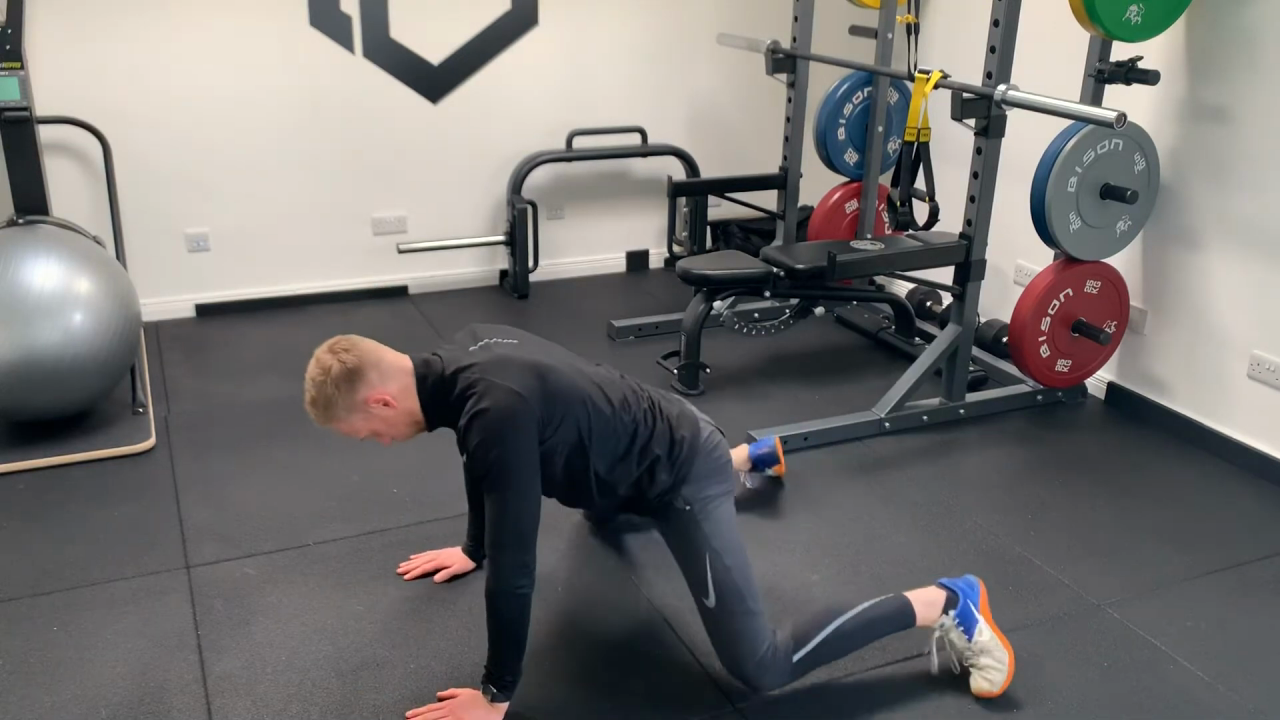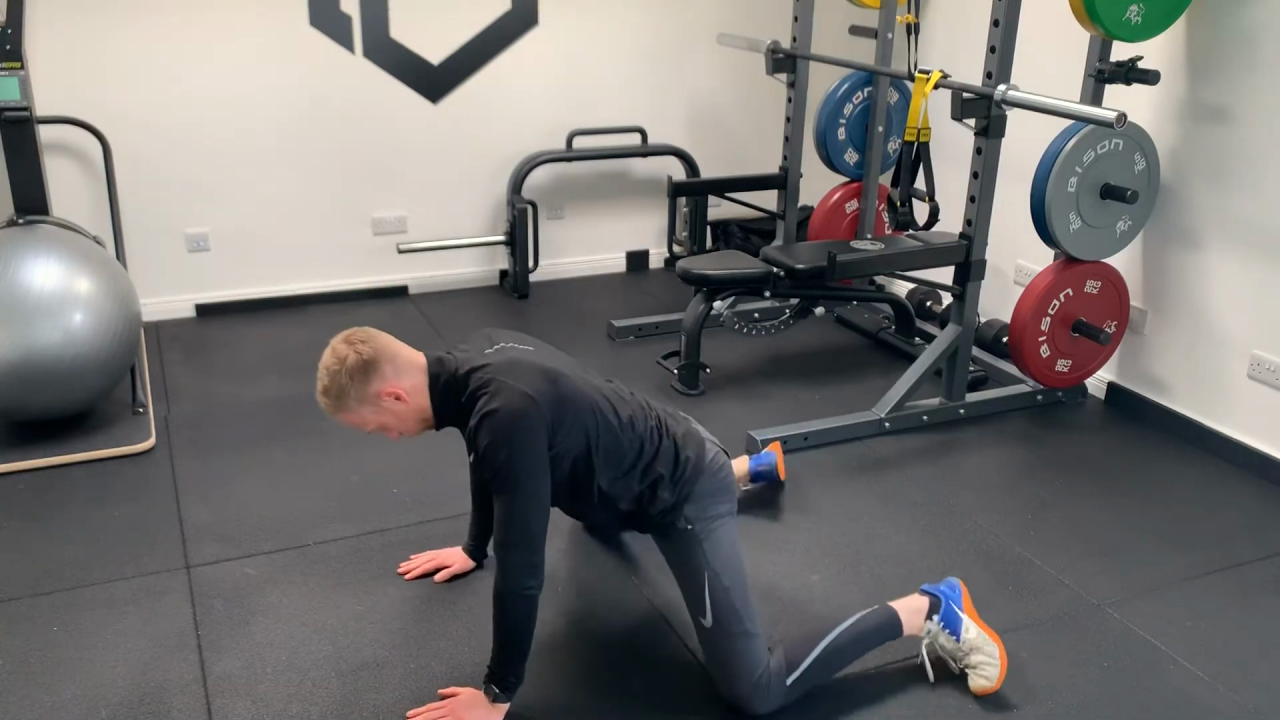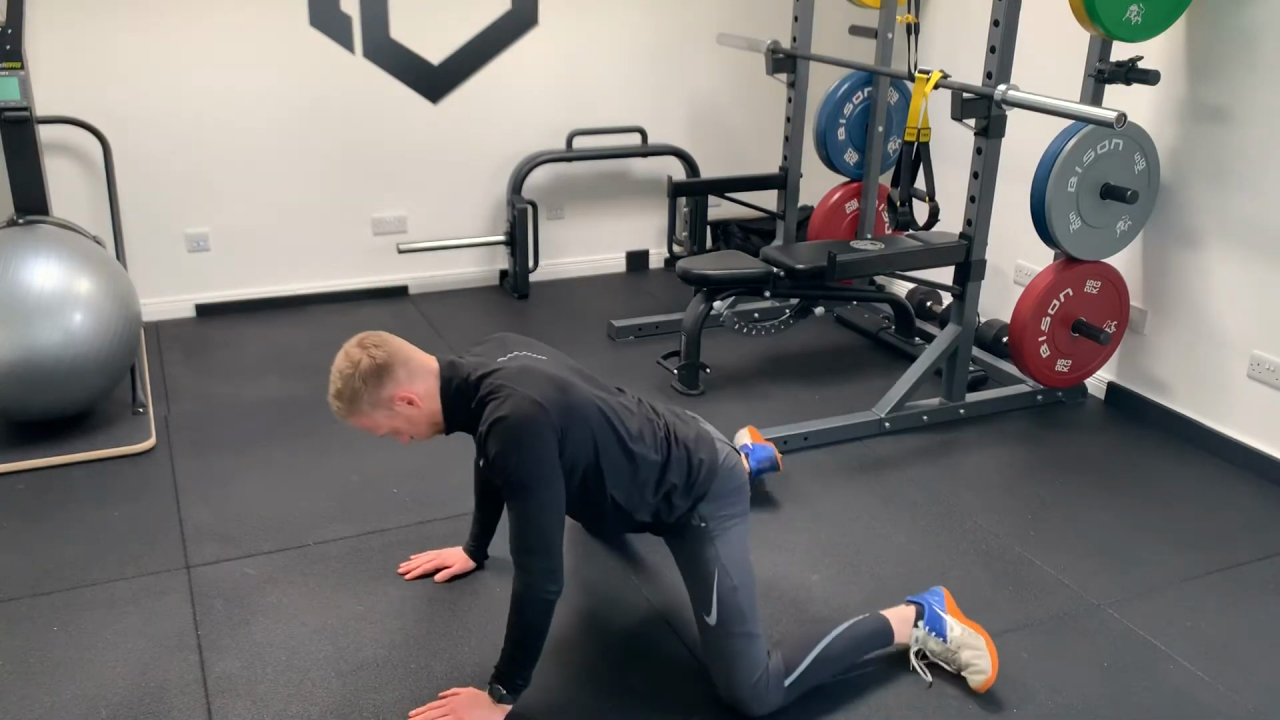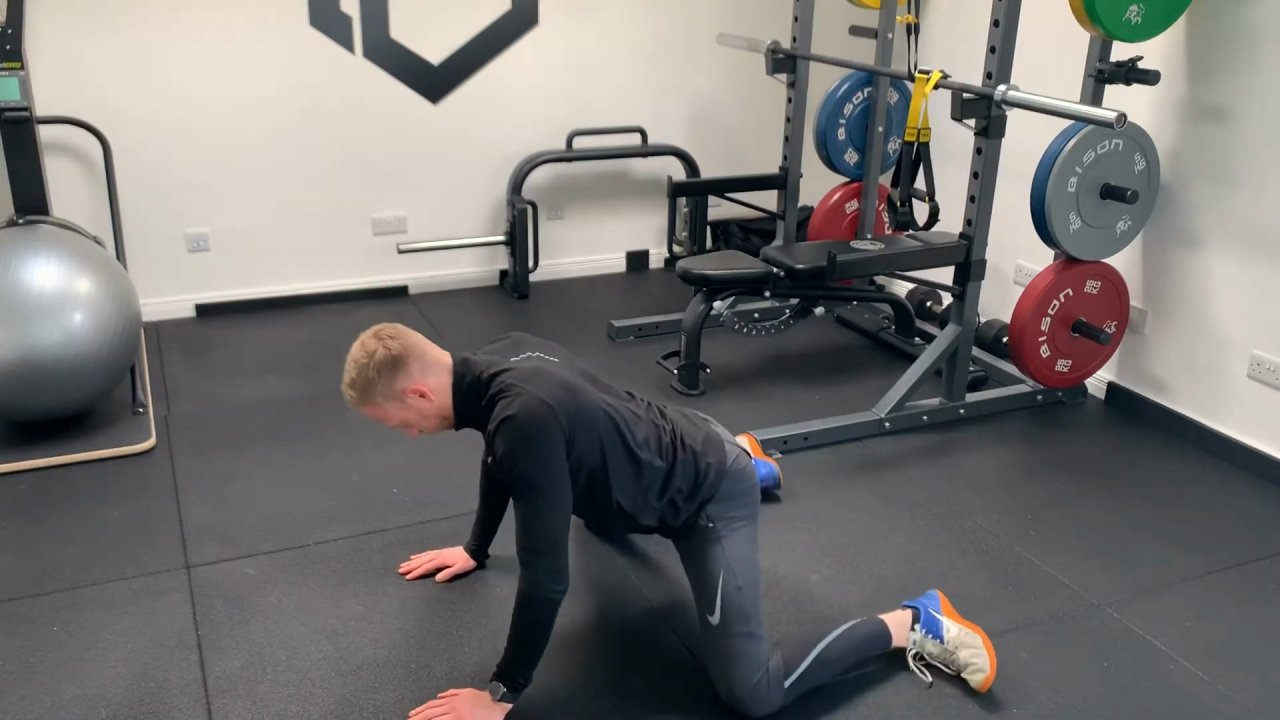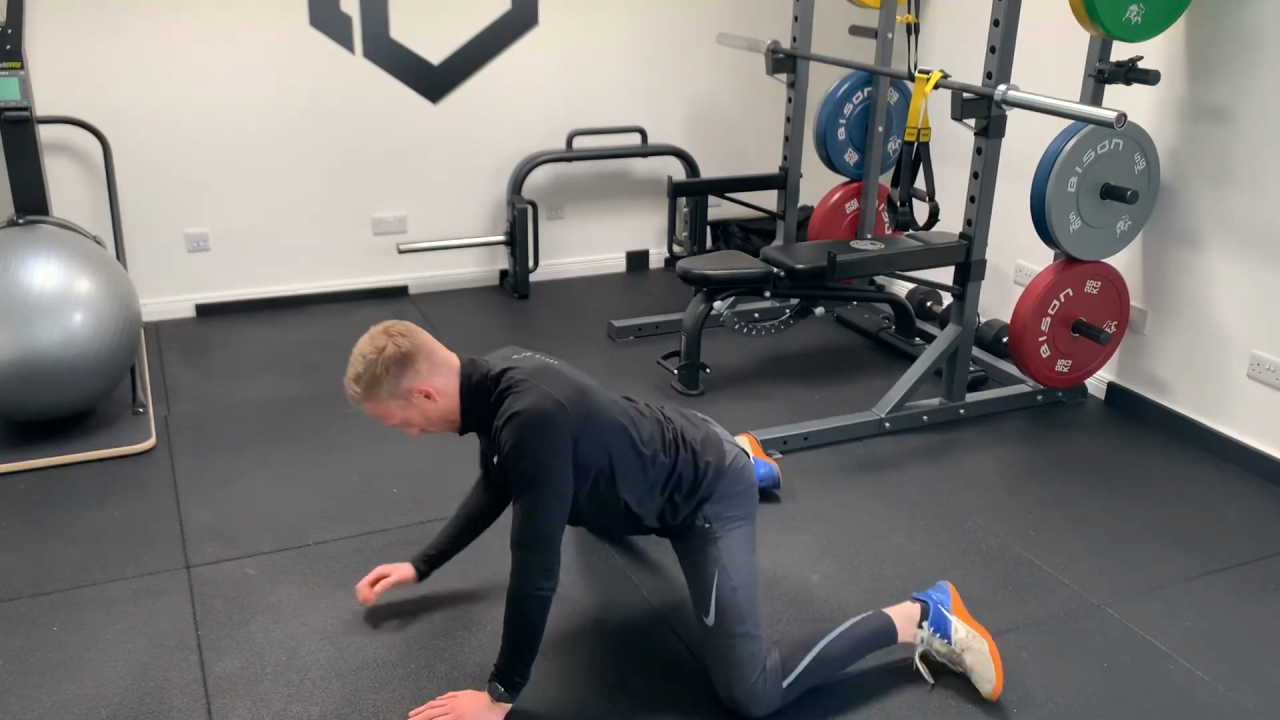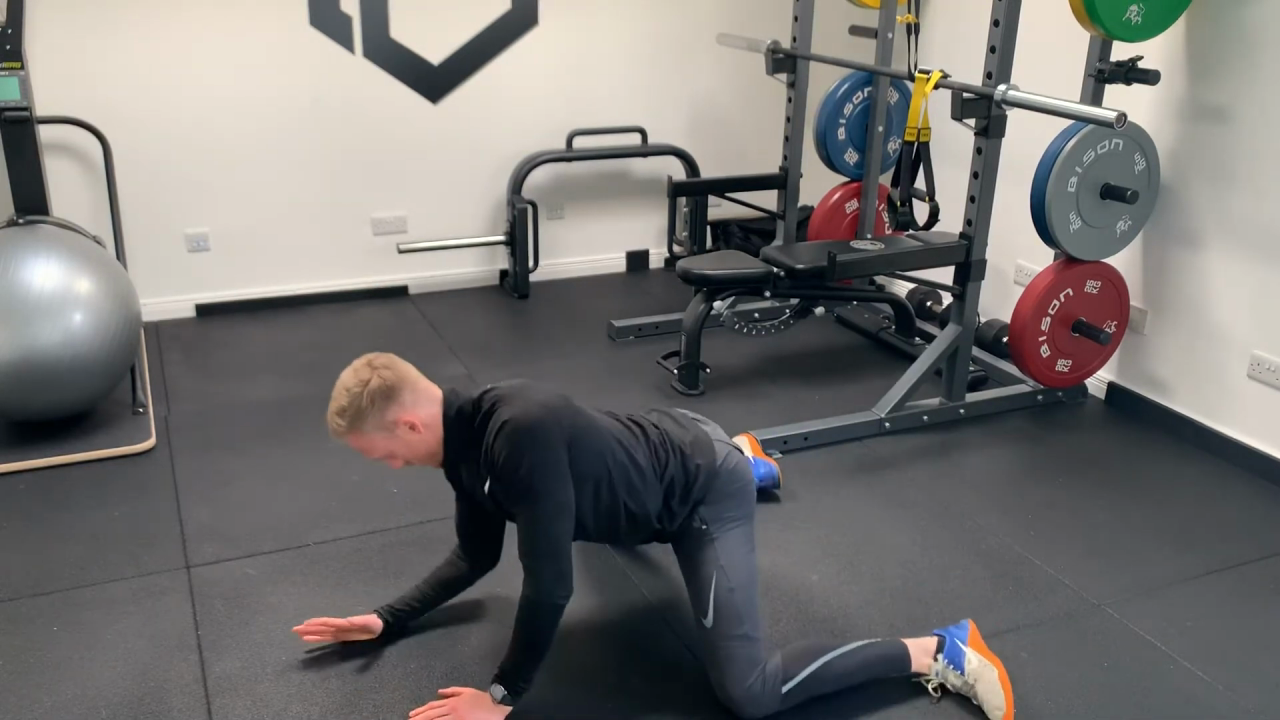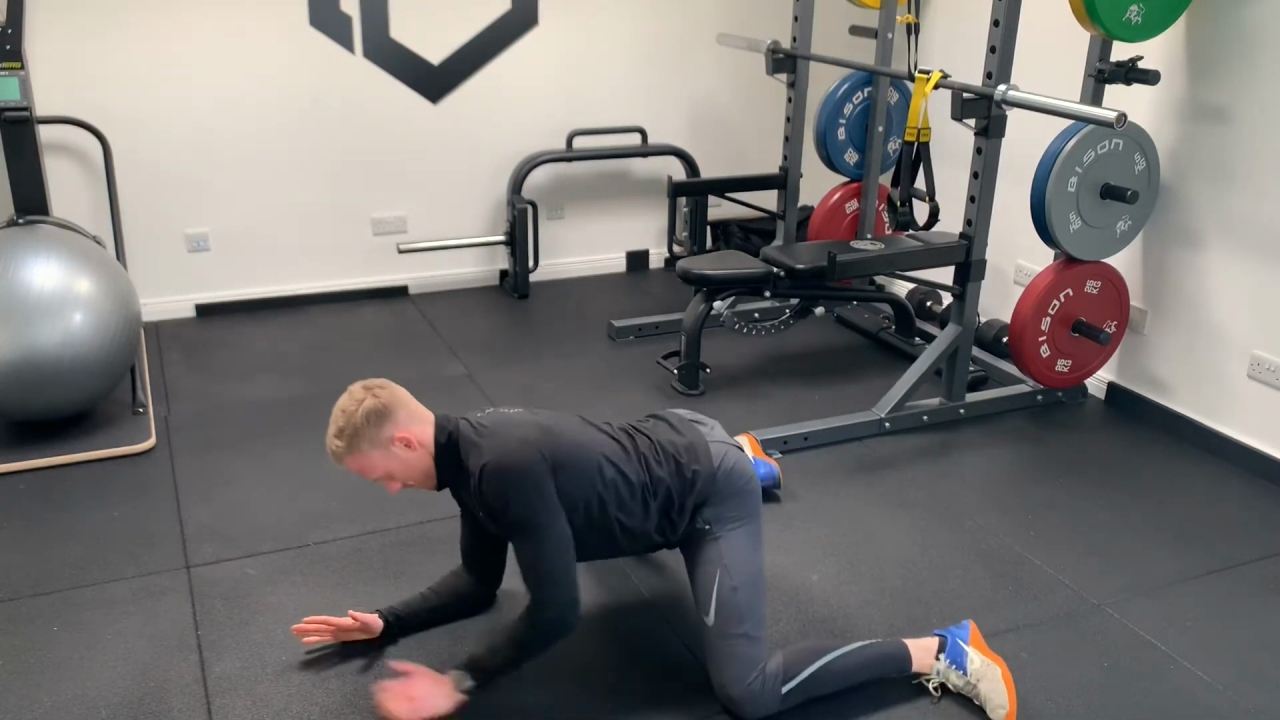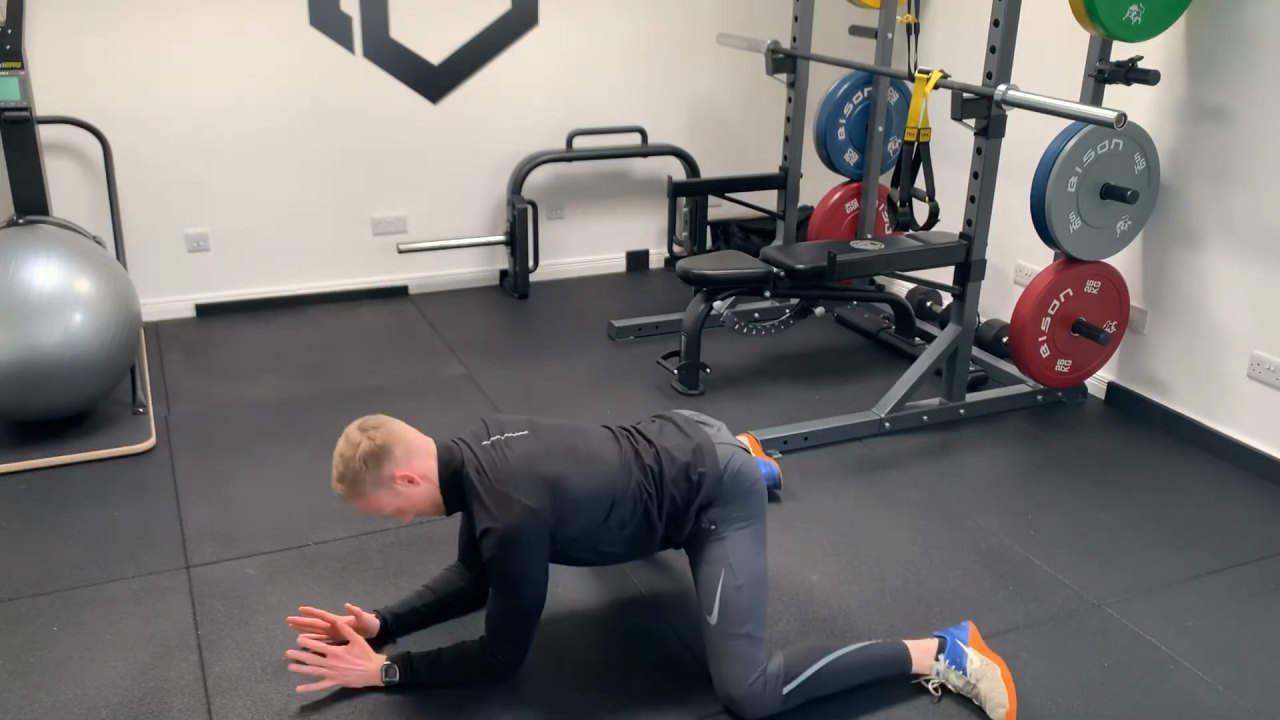
dt=0.3s
person 1, frame 1
left shoulder: (496, 409)
right shoulder: (461, 357)
left elbow: (515, 567)
right elbow: (479, 464)
right wrist: (470, 548)
left hip: (680, 471)
right hip: (646, 446)
right knee: (601, 513)
left ankle: (947, 604)
right ankle: (748, 460)
person 1, frame 2
left shoulder: (506, 411)
right shoulder: (471, 360)
left elbow: (522, 569)
right elbow: (487, 465)
right wrist: (471, 547)
left hip: (683, 492)
right hip: (650, 459)
right knee: (596, 516)
left ankle: (929, 610)
right ankle: (749, 469)
person 1, frame 3
left shoulder: (515, 418)
right shoulder: (483, 363)
left elbow: (541, 576)
right elbow: (490, 462)
right wrist: (474, 548)
left hip: (701, 494)
right hip: (663, 454)
right knee: (593, 516)
left ankle: (917, 620)
right ankle: (741, 453)
person 1, frame 4
left shoulder: (524, 418)
right shoulder: (495, 362)
left elbow: (546, 576)
right elbow: (498, 460)
right wrist: (474, 548)
left hip: (709, 494)
right hip: (676, 446)
right knee: (592, 512)
left ankle: (913, 623)
right ankle: (745, 459)
person 1, frame 5
left shoulder: (533, 418)
right shoulder: (492, 382)
left elbow: (536, 570)
right elbow: (493, 488)
right wrist: (419, 566)
left hip: (708, 493)
right hip: (672, 456)
right knee: (591, 516)
left ankle: (920, 618)
right ankle: (742, 457)
person 1, frame 6
left shoulder: (521, 431)
right shoulder: (468, 433)
left elbow: (549, 583)
right elbow: (475, 556)
right wrist: (383, 620)
left hip: (706, 492)
right hip: (670, 444)
right knee: (588, 512)
left ankle: (934, 653)
right ankle: (742, 455)
person 1, frame 7
left shoulder: (503, 469)
right shoulder: (468, 443)
left elbow: (557, 613)
right elbow: (478, 582)
right wrist: (385, 622)
left hip: (710, 491)
right hip: (674, 439)
right knee: (590, 507)
left ankle: (938, 653)
right ankle: (746, 457)
person 1, frame 8
left shoulder: (509, 515)
right shoulder: (473, 451)
left elbow: (503, 655)
right elbow: (471, 580)
right wrist: (380, 622)
left hip: (716, 493)
right hip: (678, 437)
left ankle: (937, 653)
right ankle: (746, 457)
